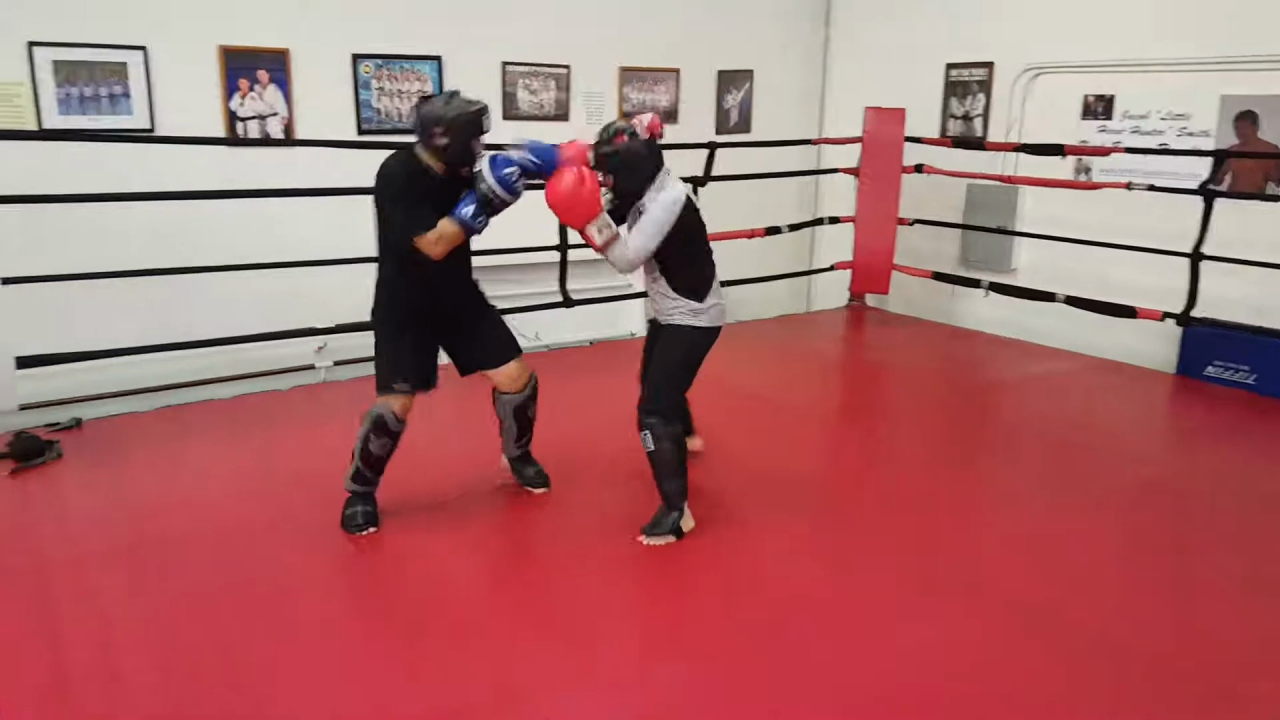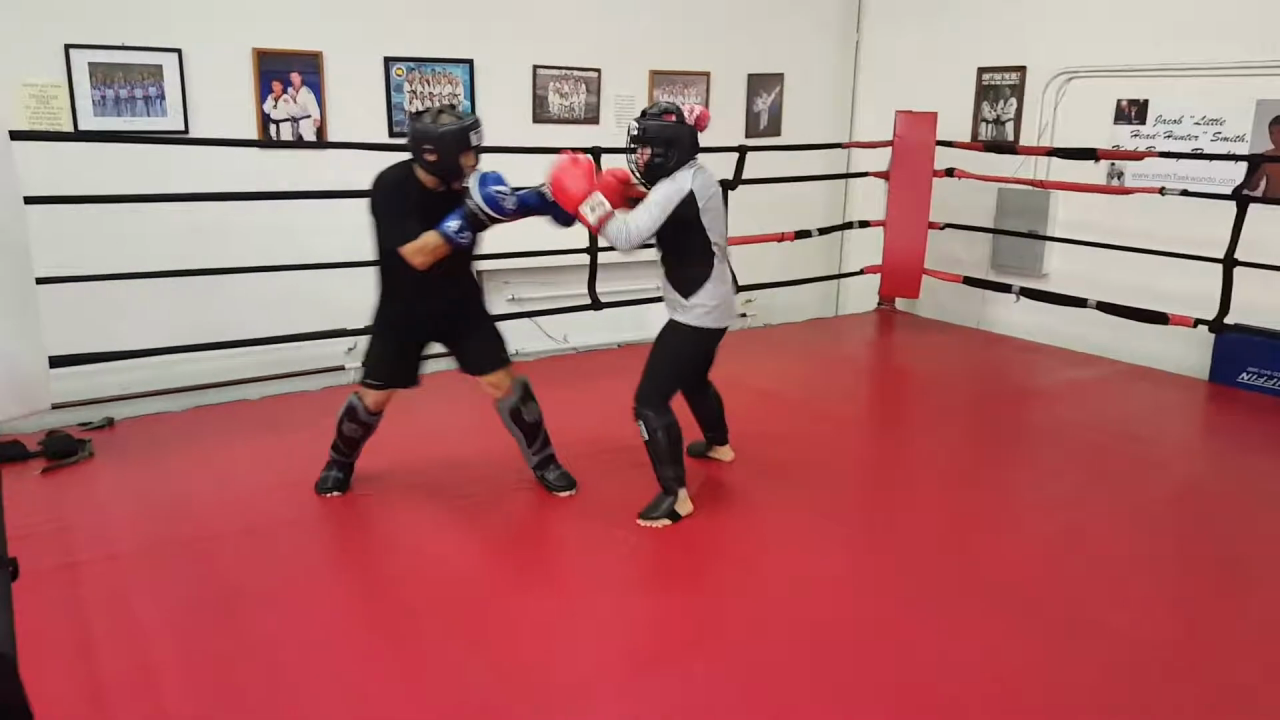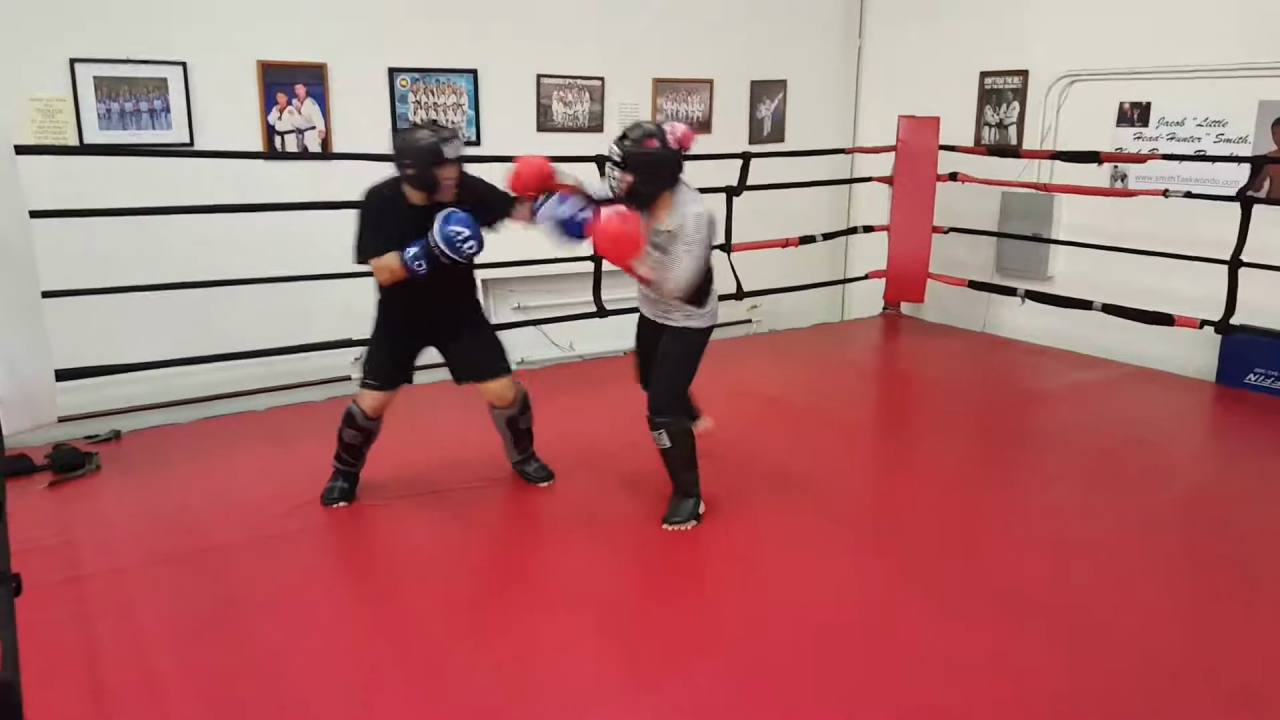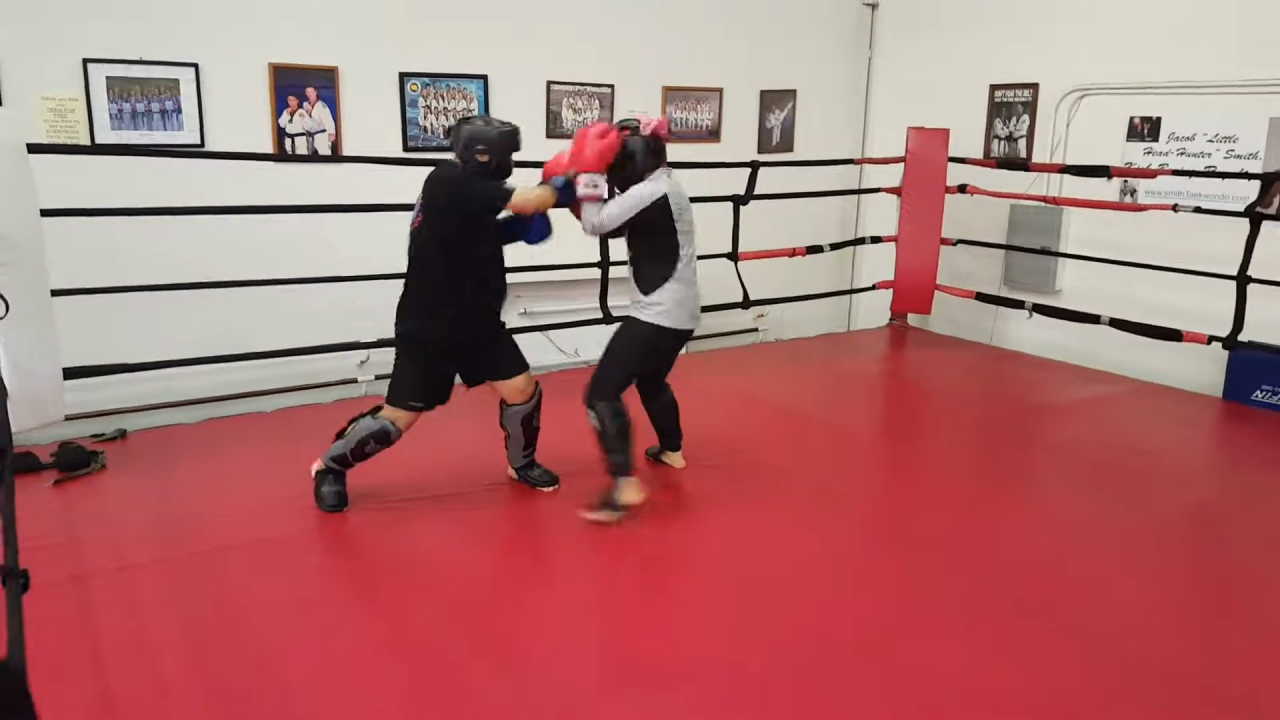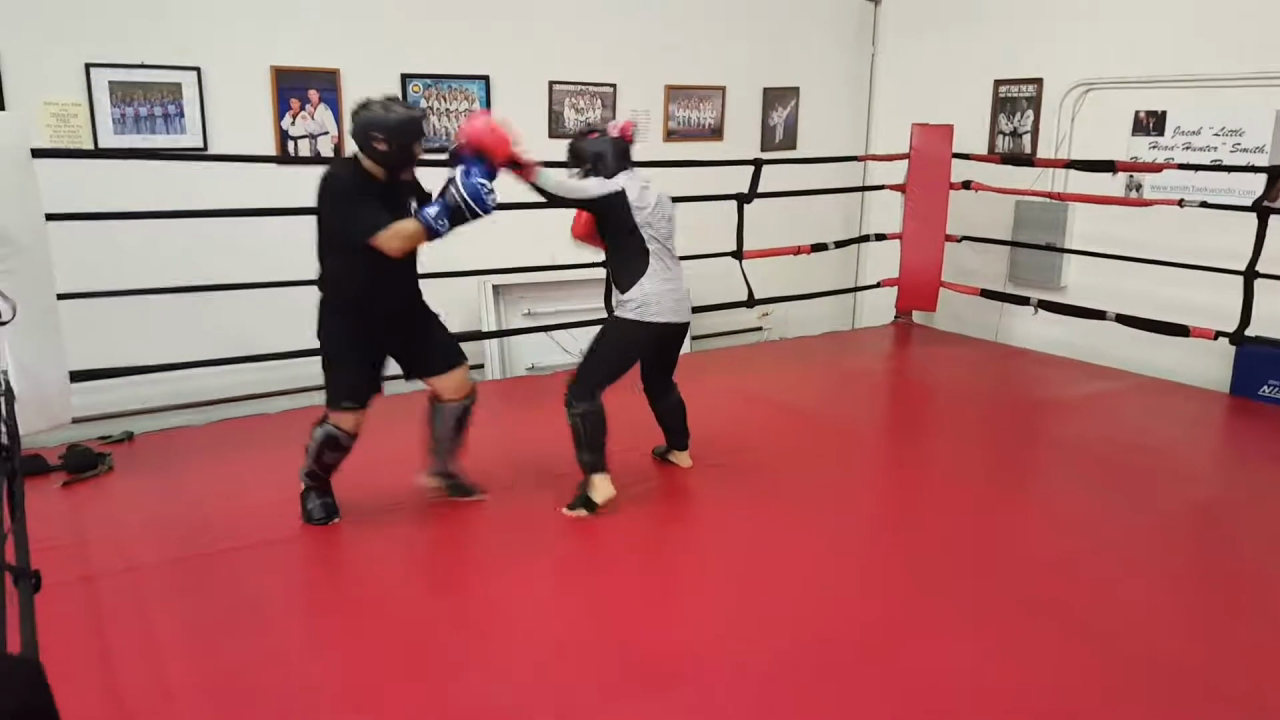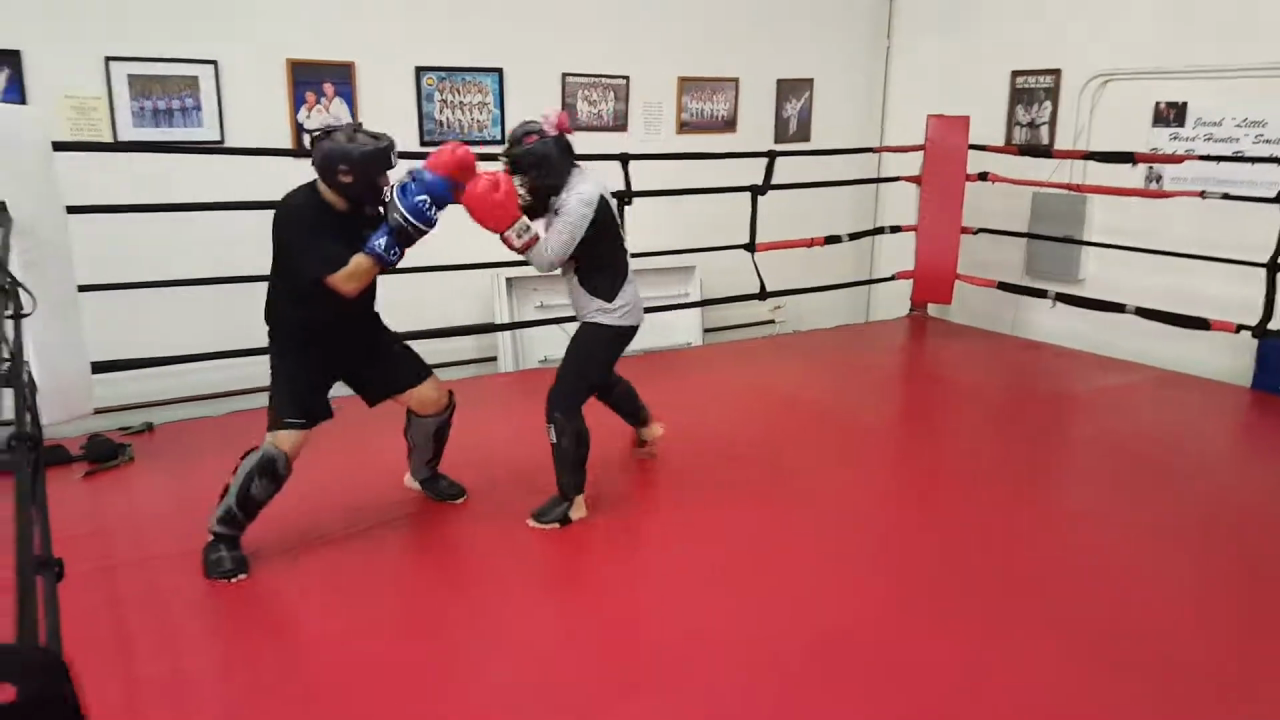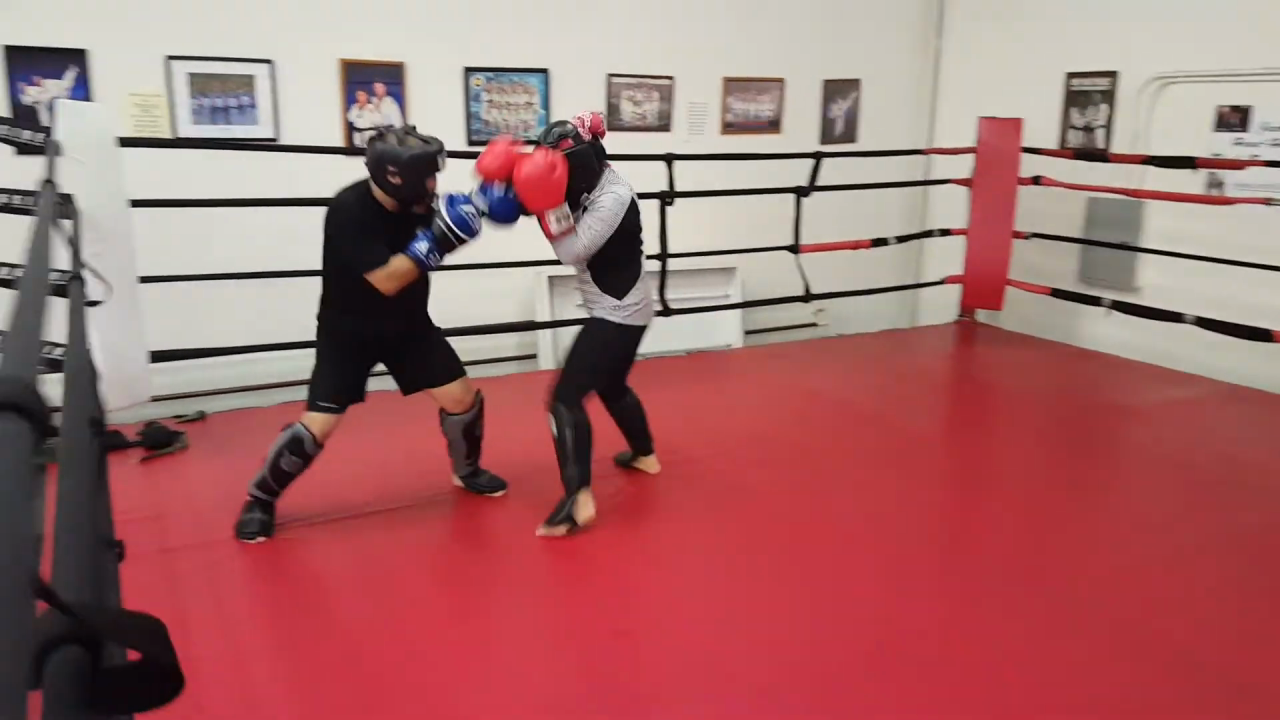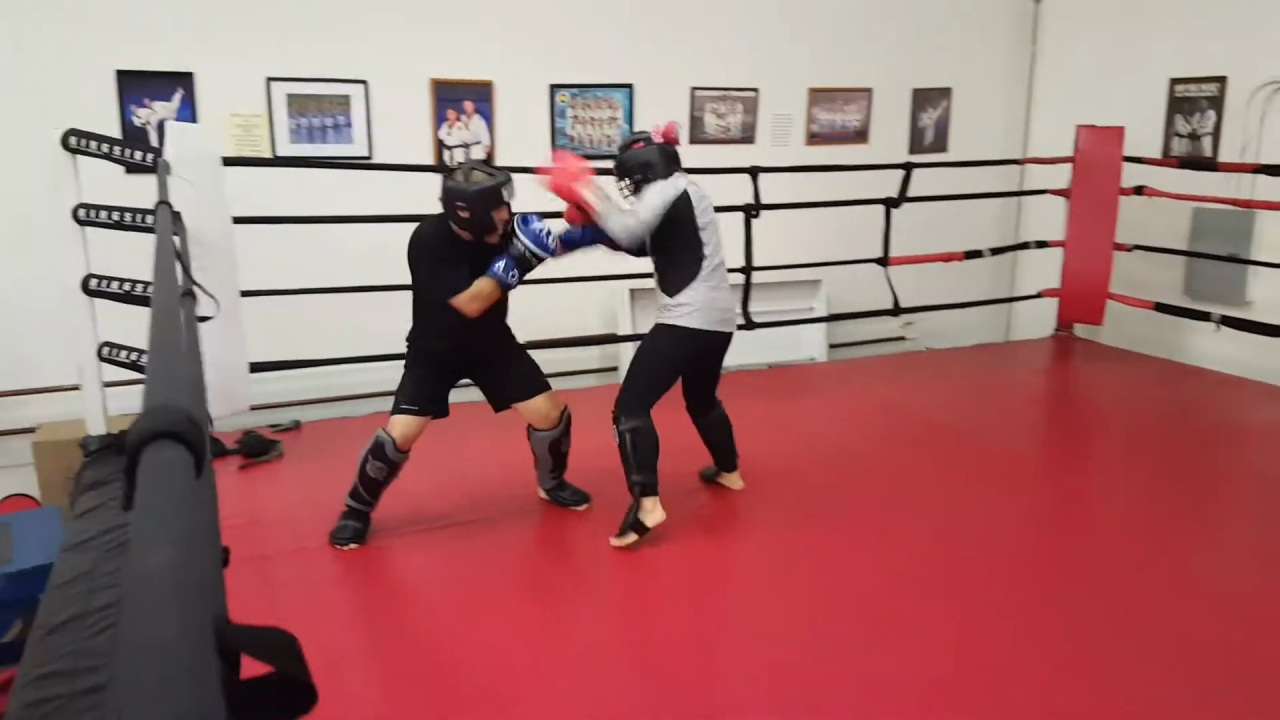
dt=0.4s
person 1, frame 1
left shoulder: (669, 198)
right shoulder: (644, 190)
left elbow: (627, 258)
right elbow: (603, 218)
left wrist: (589, 216)
right wrist: (574, 183)
left hip: (693, 318)
right hip: (667, 313)
left knee: (654, 409)
right knee: (658, 387)
left ankle: (676, 510)
right ankle: (683, 438)
person 1, frame 2
left shoulder: (678, 188)
right shoulder: (695, 179)
left elbow: (628, 238)
right elbow: (656, 223)
left wrist: (587, 200)
right wrist: (628, 197)
left hip: (696, 315)
right hip: (713, 309)
left knee: (650, 400)
right knee: (693, 379)
left ankle: (675, 494)
right ankle: (719, 443)
person 1, frame 3
left shoulder: (692, 213)
right shoulder: (643, 190)
left elbow: (677, 284)
right elbow: (603, 190)
left wrist: (635, 257)
left hip: (686, 320)
right hip: (653, 312)
left knee: (662, 410)
right knee: (651, 380)
left ankle: (688, 496)
right ankle: (689, 419)
person 1, frame 4
left shoulder: (650, 192)
right shoulder: (664, 188)
left elbow: (595, 224)
right elbow: (611, 219)
left wrist: (586, 173)
right wrist: (573, 180)
left hip: (657, 314)
right hip: (680, 314)
left knee: (602, 393)
right knee: (651, 380)
left ankle: (625, 485)
right ankle: (671, 449)
person 1, frame 5
left shoulder: (614, 190)
right shoulder: (654, 194)
left elbow: (563, 190)
left wrist: (508, 157)
left hip: (641, 314)
right hip: (676, 312)
left knee: (582, 391)
right knee: (659, 381)
left ankle: (598, 482)
right ankle: (679, 449)
person 1, frame 6
left shoulder: (582, 197)
right shoulder: (567, 190)
left elbow: (546, 258)
right elbow: (540, 226)
left wrist: (505, 219)
right wrist: (474, 185)
left hip: (610, 316)
right hip: (610, 311)
left knee: (563, 403)
right knee: (599, 377)
left ankle: (572, 500)
right ankle: (647, 426)
person 1, frame 7
left shoulder: (613, 197)
right shoulder: (589, 184)
left elbow: (572, 251)
right elbow: (533, 195)
left wrist: (548, 203)
right wrist: (514, 180)
left hip: (618, 315)
right hip: (619, 310)
left knee: (565, 399)
right knee: (612, 385)
left ankle: (579, 499)
right ankle: (644, 454)
person 1, frame 8
left shoulder: (669, 190)
right shoulder: (687, 194)
left elbow: (626, 228)
right elbow: (644, 241)
left wrist: (582, 192)
right wrist: (594, 226)
left hip: (686, 320)
right hip: (719, 319)
left knee: (630, 407)
right knee: (702, 398)
left ankle: (646, 504)
right ankle: (728, 470)
person 2, frame 1
left shoulder: (456, 166)
right shoulder: (398, 175)
right elbow: (434, 245)
left wrist: (520, 166)
right wrist: (482, 201)
left hip: (458, 296)
right hip: (404, 306)
left knee: (515, 376)
right knee: (395, 405)
left ankle: (518, 456)
right ankle: (360, 491)
person 2, frame 2
left shoulder: (462, 180)
right shoulder: (391, 187)
left elbow: (507, 206)
right elbow: (418, 256)
left wrist: (540, 200)
right wrist: (468, 216)
left hip: (460, 302)
right hip: (404, 309)
left knee: (503, 383)
right knee: (373, 397)
left ankle: (543, 460)
right ankle: (341, 461)
person 2, frame 3
left shoulder: (465, 189)
right shoulder: (379, 200)
left elbow: (515, 208)
right elbow: (383, 271)
right wrist: (431, 249)
left hip: (458, 311)
right hip: (400, 315)
left knee: (504, 391)
right knee: (371, 403)
left ankle: (523, 457)
right ankle: (346, 471)
person 2, frame 4
left shoulder: (467, 187)
right shoulder: (451, 183)
right elbow: (527, 202)
left wrist: (515, 228)
right wrist: (564, 186)
left hip: (473, 318)
right hip: (429, 324)
left knee: (522, 389)
right knee: (400, 416)
left ankle: (522, 462)
right ankle: (332, 467)
person 2, frame 5
left shoulder: (398, 176)
right shoulder: (342, 183)
left elbow: (418, 224)
right elbow: (392, 242)
left wrist: (463, 177)
right wrist: (450, 209)
left hip: (404, 306)
right hip: (351, 317)
left knee: (457, 386)
right knee: (345, 419)
left ankle: (442, 470)
right ankle: (315, 485)
person 2, frame 6
left shoulder: (359, 202)
right shoulder: (299, 213)
left elbow: (392, 245)
right elbow: (348, 281)
left wrist: (428, 197)
right wrist: (396, 230)
left hip: (360, 331)
right hip: (301, 343)
left knee: (435, 399)
right knee: (284, 444)
left ankle: (423, 473)
right ankle: (223, 534)
person 2, frame 7
left shoulder: (411, 199)
right shoulder: (348, 211)
left elbow: (451, 210)
right elbow: (386, 280)
left wrist: (487, 202)
right wrist: (437, 240)
left hip: (406, 324)
right hip: (347, 332)
left knee: (462, 399)
right knee: (317, 427)
left ankle: (466, 470)
right ankle: (261, 500)
person 2, frame 8
left shoulder: (493, 229)
right shoulder: (429, 241)
left elbow: (536, 241)
right elbow: (470, 303)
left wrist: (582, 235)
right wrist: (515, 261)
left hip: (491, 342)
right hip: (434, 350)
left knee: (549, 414)
right knee: (399, 434)
left ankle: (552, 484)
right ankle: (357, 508)
